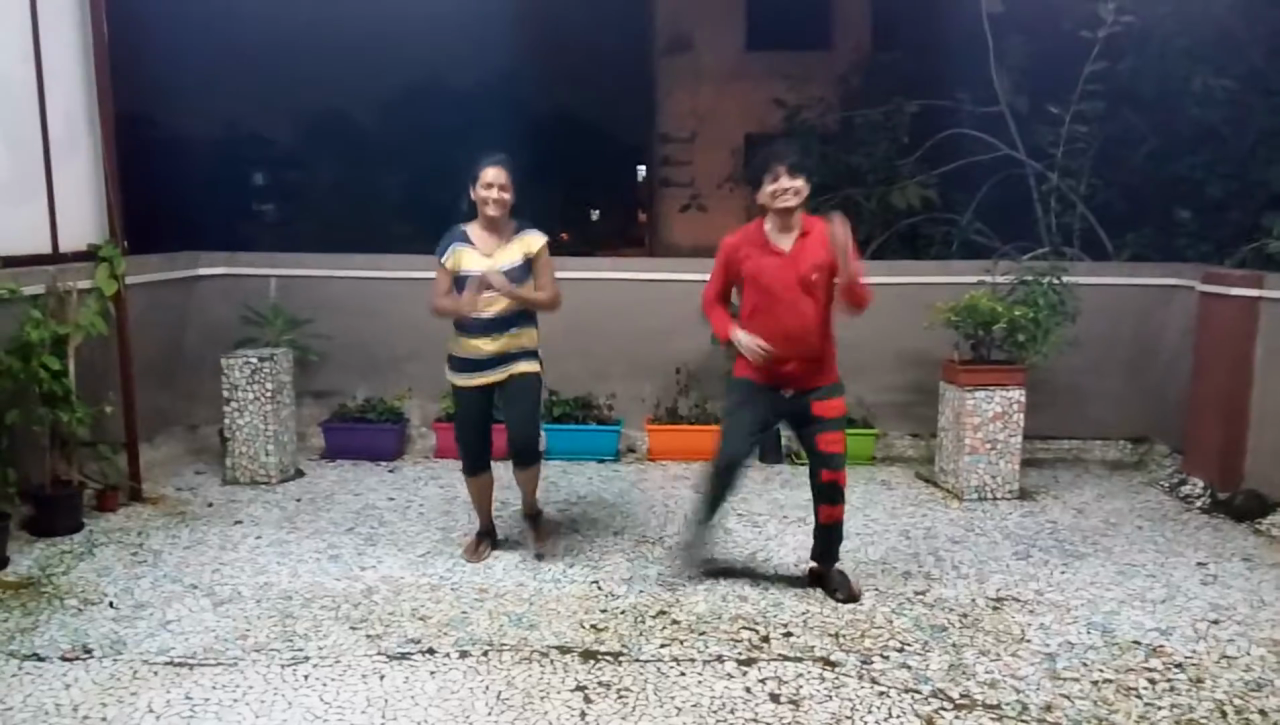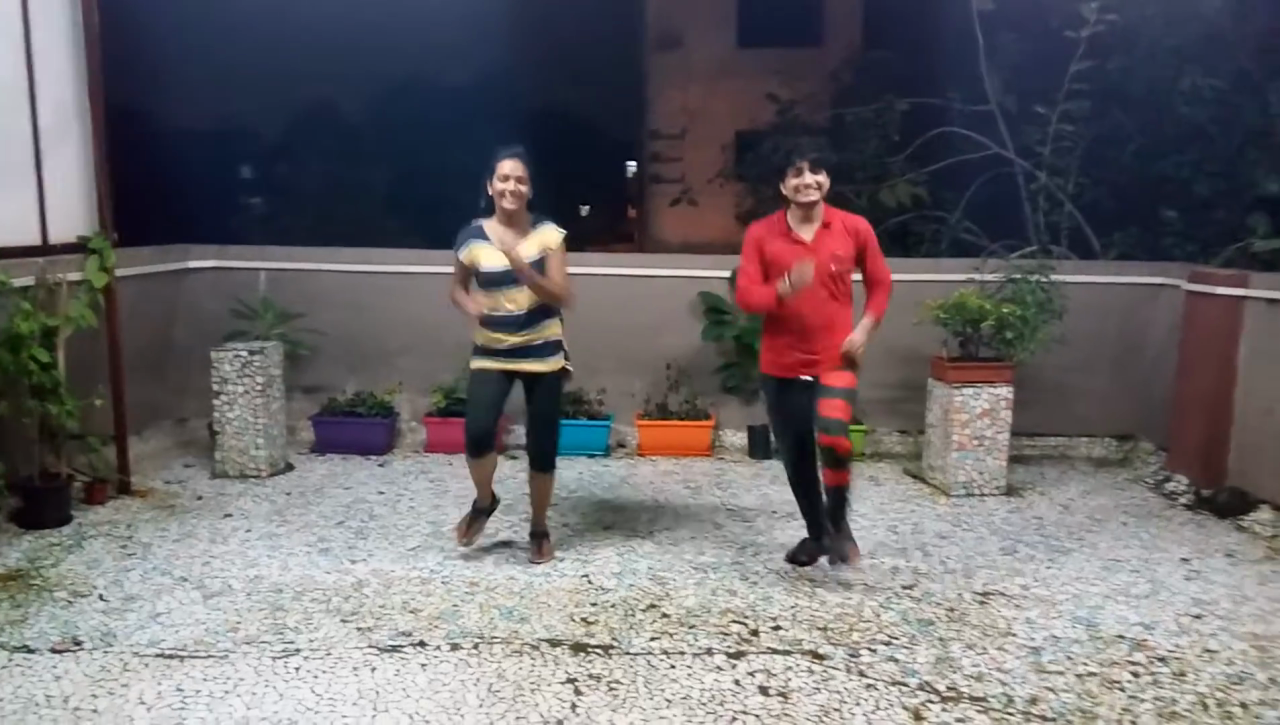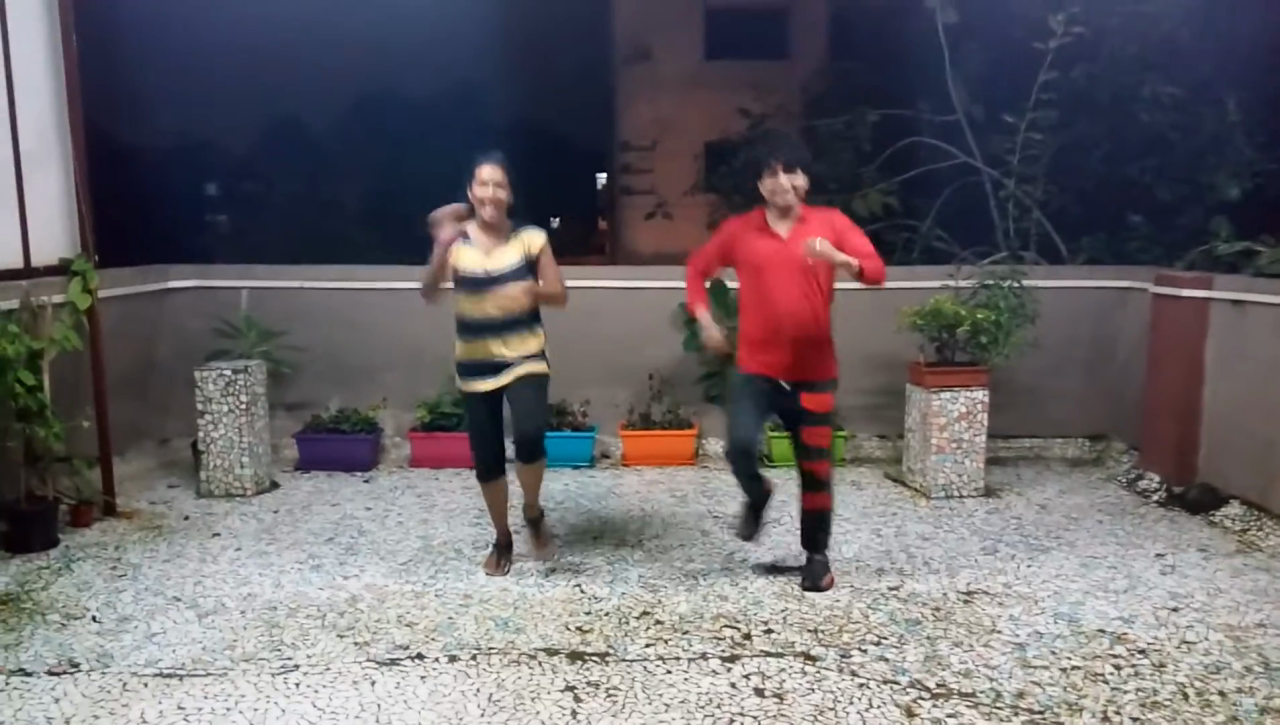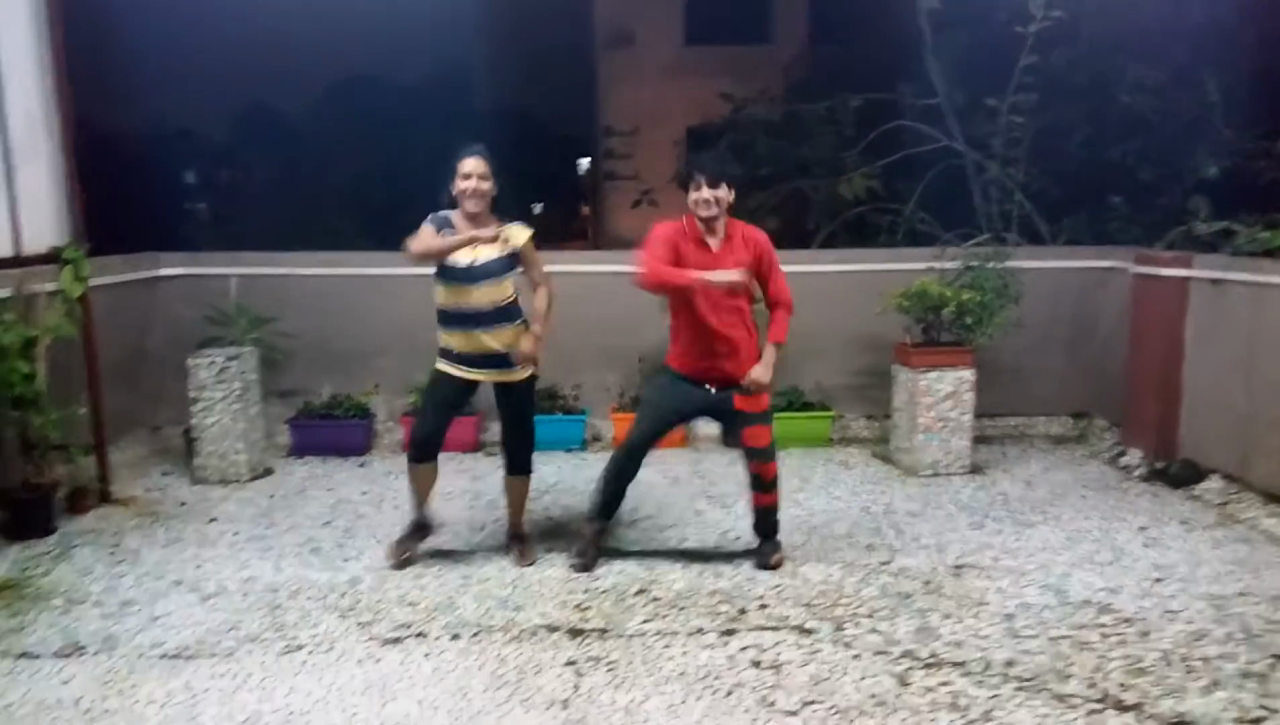
dt=0.5s
person 1, frame 1
left shoulder: (831, 237)
right shoulder: (738, 245)
left elbow: (857, 302)
right elbow: (714, 300)
left wrist: (849, 271)
right wrist: (735, 334)
left hip: (818, 380)
right hip: (755, 379)
left knee: (830, 474)
right knee: (730, 459)
left ankle: (826, 564)
right ankle: (703, 521)
person 1, frame 2
left shoulder: (855, 228)
right shoulder: (761, 234)
left elbow: (880, 281)
right elbow: (746, 296)
left wrist: (865, 327)
right wrist: (784, 288)
left hip: (835, 361)
right hip: (781, 368)
left knee: (834, 439)
right knee: (796, 457)
left ankle: (836, 527)
right ankle: (817, 532)
person 1, frame 3
left shoulder: (831, 223)
right shoulder: (738, 230)
left elbow: (876, 272)
right elbow: (697, 270)
left wrist: (837, 259)
right wrist: (703, 315)
left hip: (813, 369)
right hip: (754, 369)
left knee: (815, 466)
right knee: (739, 445)
left ankle: (817, 553)
right ankle: (757, 496)
person 1, frame 4
left shoulder: (754, 240)
right shoulder: (669, 233)
left elbow: (781, 304)
right elbow: (649, 275)
left wrist: (768, 359)
right wrist: (708, 278)
left hip: (739, 377)
right hip: (682, 374)
left knee: (762, 463)
right knee: (632, 448)
left ankle: (767, 538)
right ankle: (597, 525)
person 2, frame 1
left shoulder: (531, 240)
right shoulder: (455, 243)
left elbow: (552, 298)
right elbow: (439, 303)
left wrist: (505, 287)
right wrist: (462, 305)
left hip: (519, 359)
right hip: (469, 362)
left knee: (524, 442)
right knee: (473, 452)
left ankle: (531, 509)
right ankle: (486, 528)
person 2, frame 2
left shoulder: (548, 233)
right shoulder: (471, 237)
left elbow: (561, 293)
right elbow: (459, 287)
left wrist: (519, 263)
right wrist: (469, 302)
left hip: (542, 352)
right hip: (492, 352)
left knee: (543, 446)
right knee: (478, 431)
left ankle: (539, 529)
right ankle: (484, 499)
person 2, frame 3
left shoulder: (532, 238)
right shoulder: (456, 238)
left elbow: (557, 291)
right elbow: (430, 294)
left wrist: (534, 295)
right wrist: (443, 244)
left hip: (524, 359)
right hip: (475, 367)
left knee: (530, 437)
right knee: (487, 458)
left ankle: (534, 512)
right ankle: (502, 538)
person 2, frame 4
left shoulder: (514, 232)
right shoulder: (440, 224)
left elbow: (541, 285)
right elbow: (415, 250)
left wrist: (534, 334)
right wrist: (470, 237)
left hip: (508, 358)
right hip: (456, 358)
left knee: (519, 448)
right knee: (422, 439)
left ankle: (516, 532)
right ankle: (419, 522)
